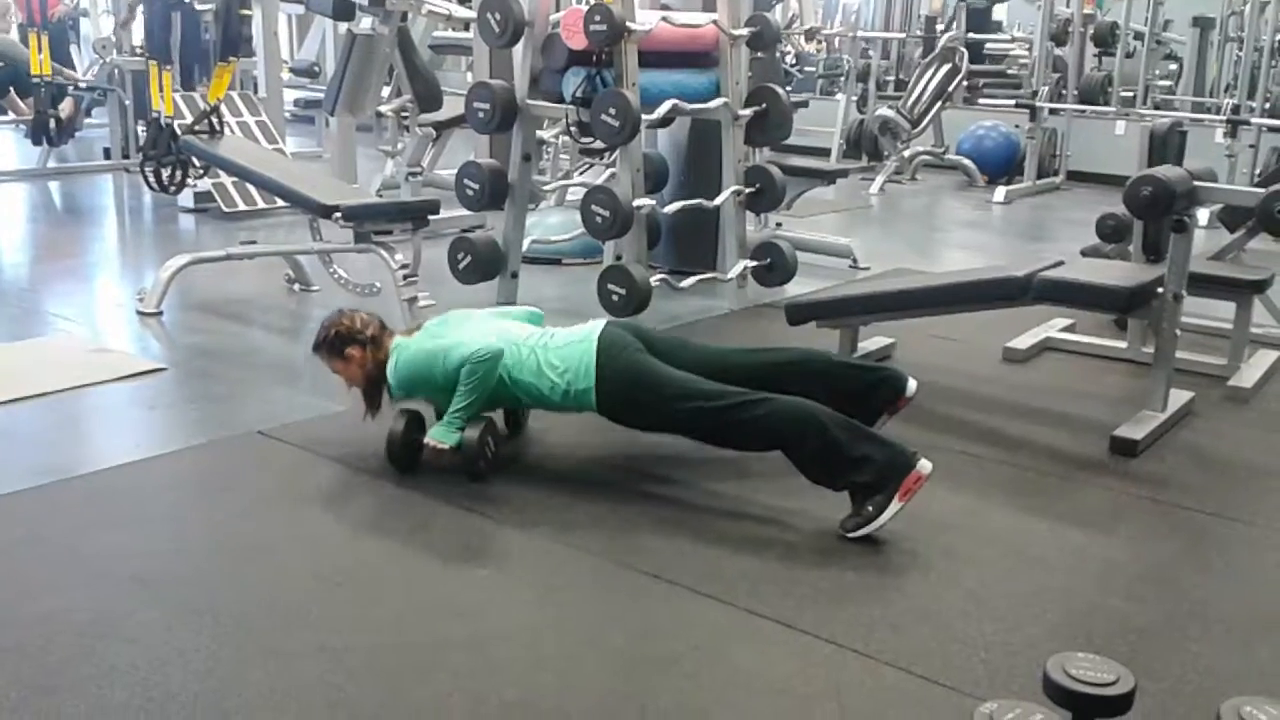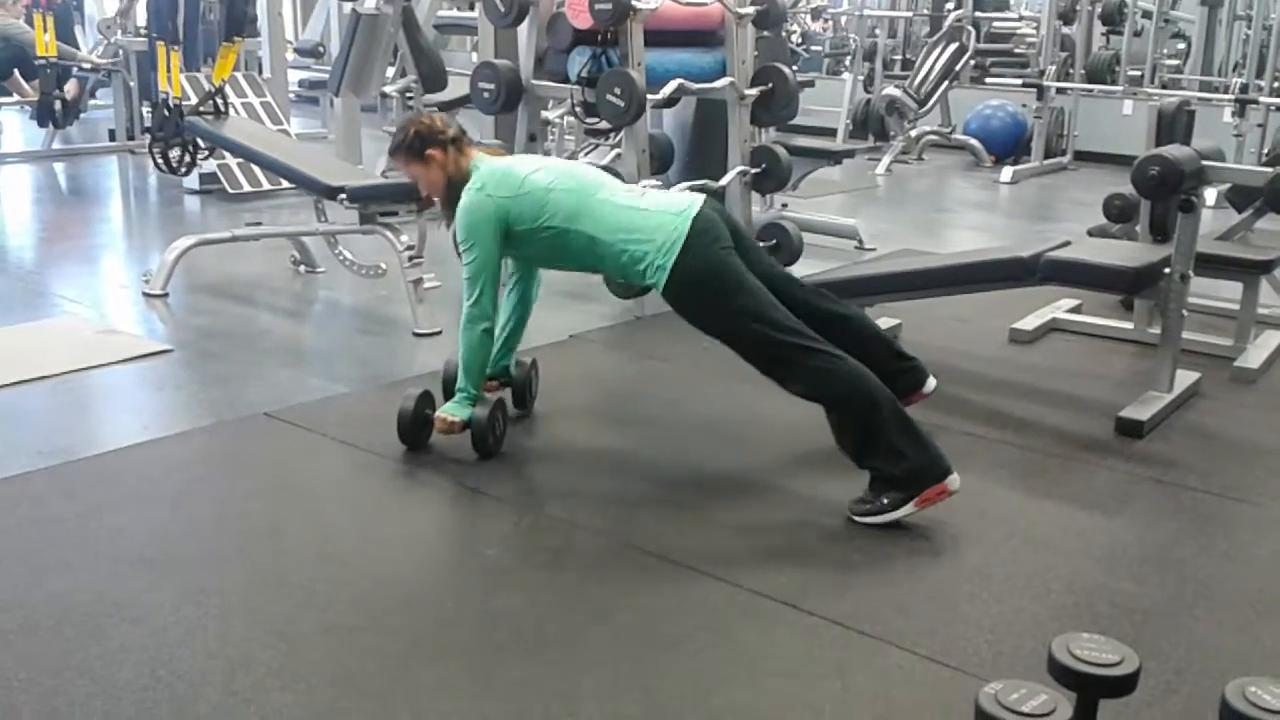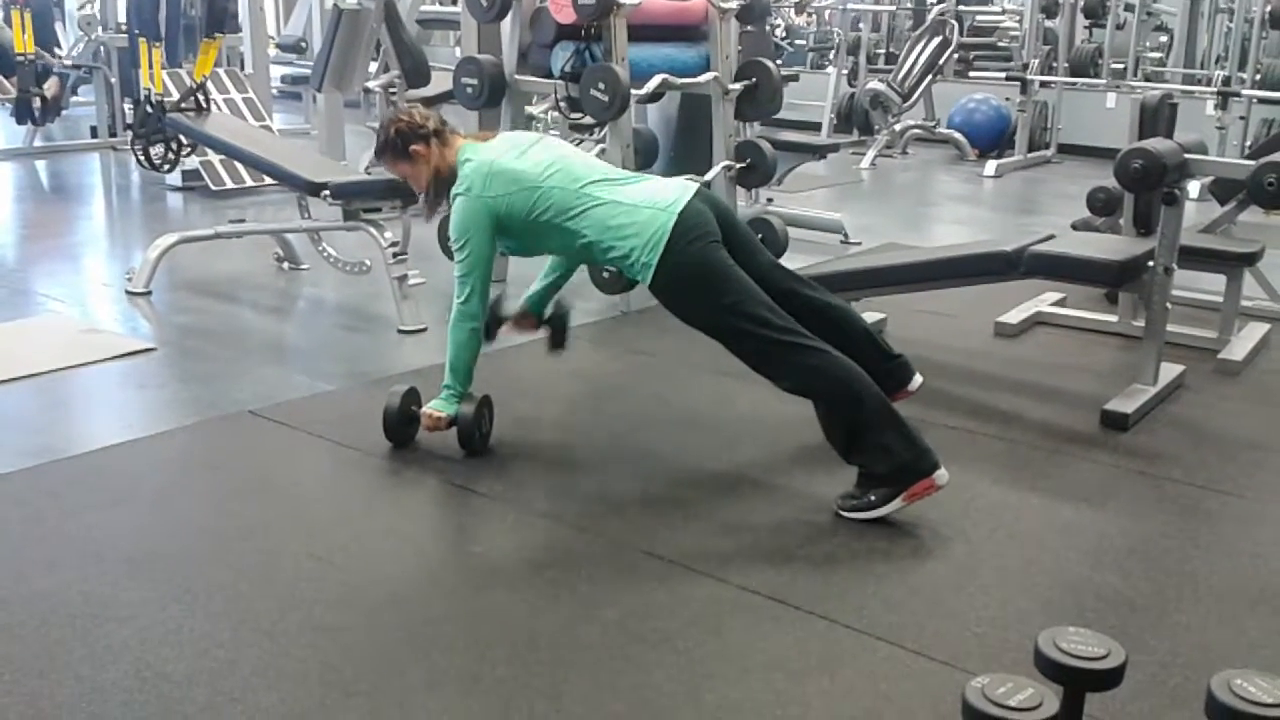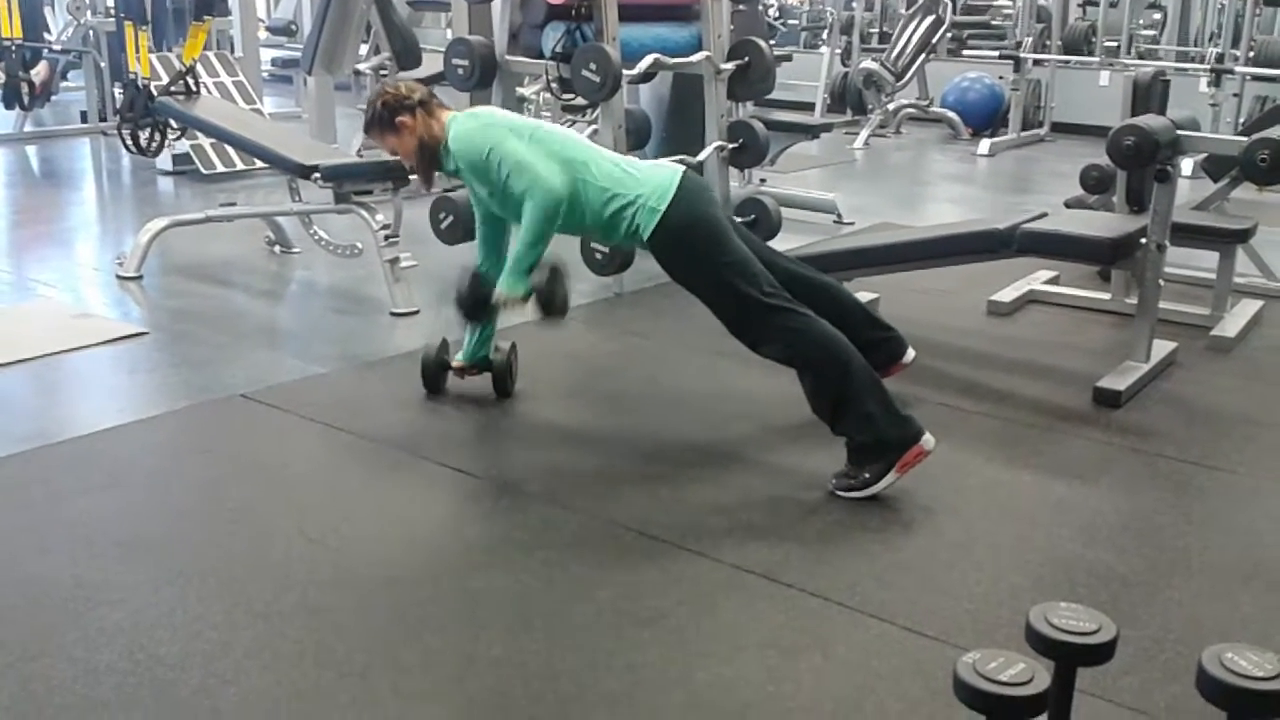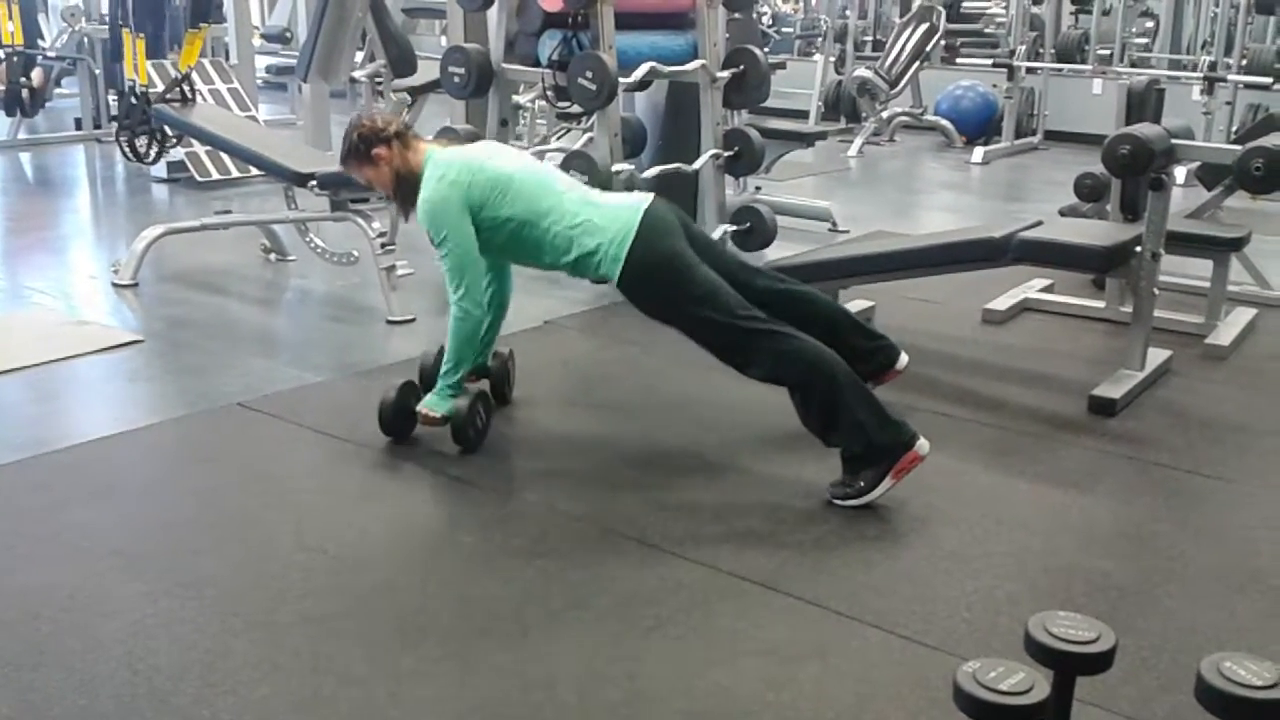
dt=1s
person 1, frame 1
left shoulder: (403, 363)
right shoulder: (434, 326)
left elbow: (486, 354)
left wrist: (451, 425)
right wrist: (490, 399)
left hip: (603, 376)
right hip: (605, 337)
left knee: (739, 411)
right knee: (747, 368)
left ankle: (884, 470)
right ankle: (880, 387)
person 1, frame 2
left shoulder: (478, 203)
right shoulder: (514, 167)
left elbow: (478, 309)
right elbow: (524, 274)
left wrist: (465, 399)
right wrist: (497, 366)
left hip: (681, 256)
right hip: (697, 214)
left knee: (799, 353)
right knee: (802, 304)
left ankle: (915, 473)
right ankle: (904, 377)
person 1, frame 3
left shoulder: (471, 196)
right shoulder: (513, 141)
left elbow: (469, 302)
left wrist: (452, 396)
right wrist: (540, 298)
left hip: (669, 248)
right hip: (689, 202)
left knee: (786, 346)
right knee: (791, 295)
left ankle: (902, 468)
right ankle: (891, 374)
person 1, frame 4
left shoulder: (473, 133)
right shoulder: (471, 164)
left elbow: (550, 189)
right elbow: (489, 256)
left wrist: (517, 280)
right wrist: (474, 350)
left hip: (664, 209)
right hip: (669, 199)
left knee: (774, 318)
right knee: (779, 278)
left ankle: (890, 441)
right ankle: (883, 350)
person 1, frame 5
left shoulder: (437, 196)
right shoulder: (469, 155)
left elbow: (469, 301)
right elbow: (495, 273)
left wrist: (445, 391)
right wrist: (475, 361)
left hip: (633, 256)
right hip: (645, 216)
left knee: (759, 339)
right knee: (763, 291)
left ankle: (884, 448)
right ankle: (877, 357)
